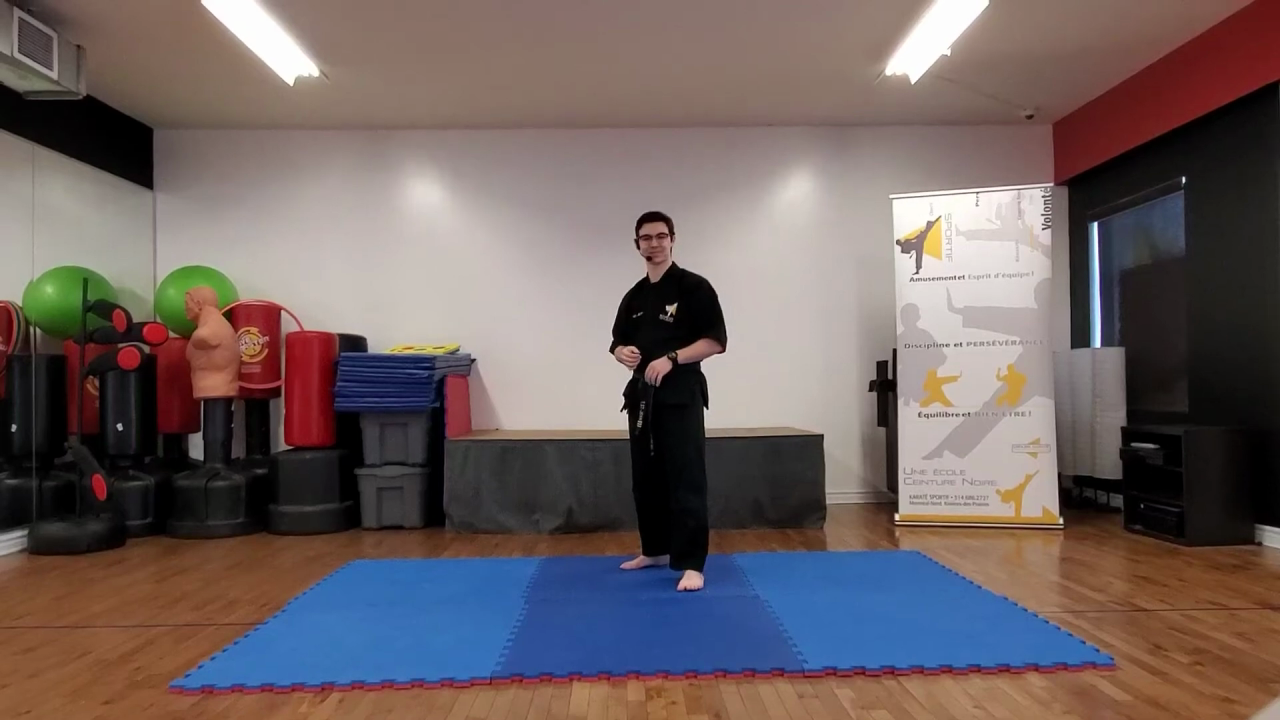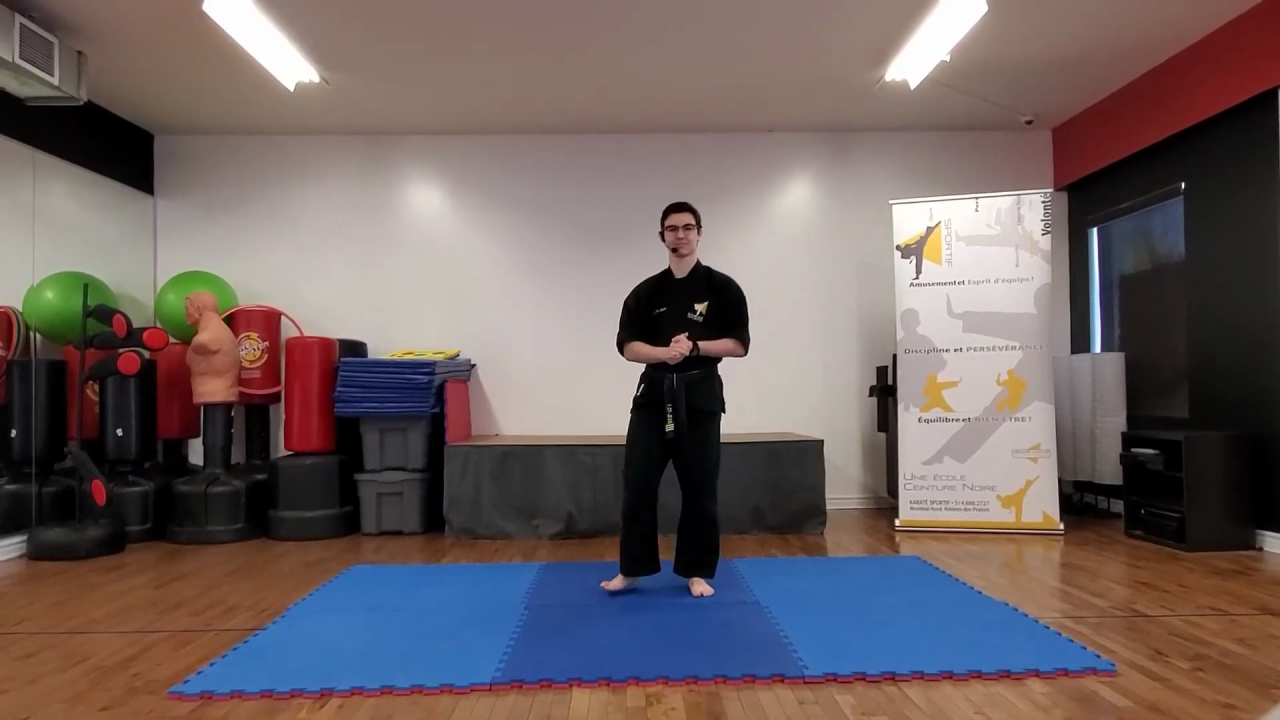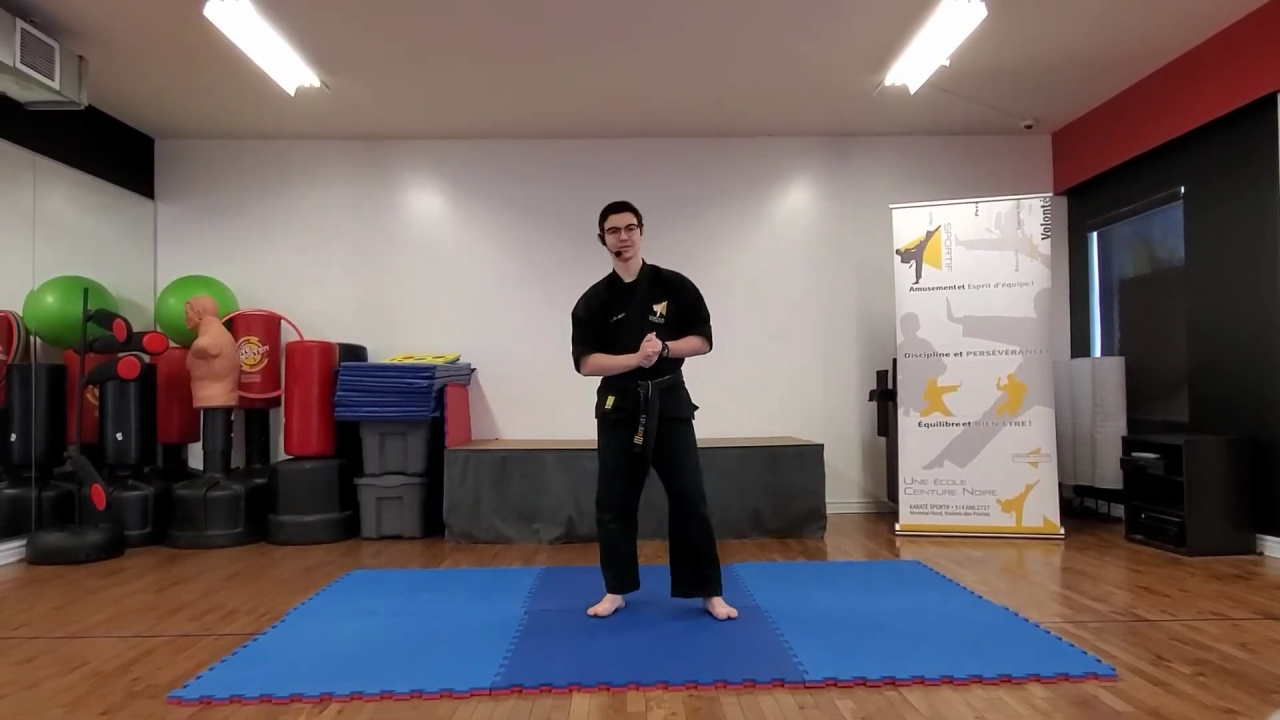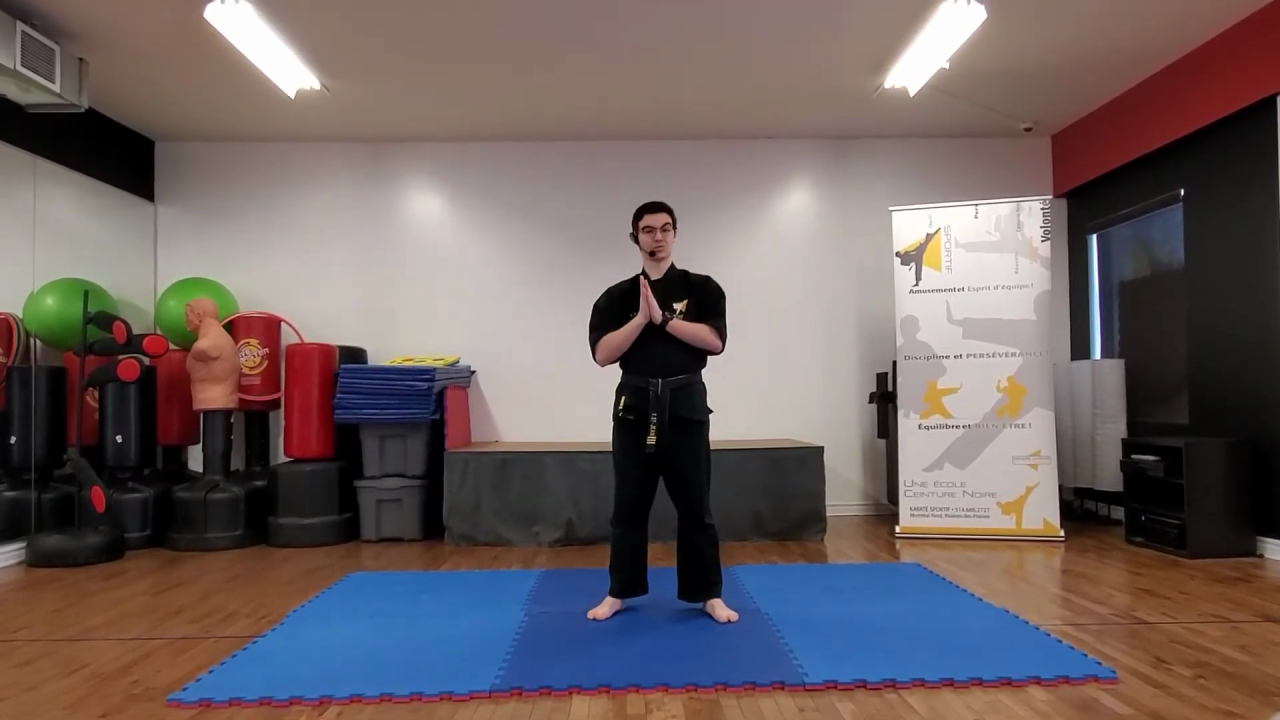
dt=1s
person 1, frame 1
left shoulder: (693, 287)
right shoulder: (634, 297)
left elbow: (716, 341)
right elbow: (620, 342)
left wrist: (670, 359)
right wrist: (624, 353)
left hip: (681, 393)
right hip: (642, 393)
left knee: (686, 478)
right knee: (646, 478)
left ankle: (691, 564)
right ankle: (656, 549)
person 1, frame 2
left shoulder: (721, 287)
right shoulder: (645, 292)
left elbow: (739, 345)
right elbow: (627, 346)
left wrist: (693, 347)
right wrist: (666, 352)
left hip: (700, 394)
right hip: (654, 393)
left knee: (699, 488)
right knee: (638, 483)
left ankle: (697, 571)
right ankle: (630, 569)
person 1, frame 3
left shoulder: (674, 285)
right shoulder: (594, 301)
left elbow: (703, 341)
right elbow: (586, 363)
left wrist: (663, 350)
right wrist: (636, 358)
left hip: (669, 402)
right hip: (619, 406)
left knee: (689, 499)
right knee: (615, 503)
left ankle: (710, 591)
right ankle: (616, 590)
person 1, frame 4
left shoulder: (701, 288)
right shoulder: (617, 296)
left elbow: (714, 341)
right elbow: (603, 354)
left wrist: (662, 317)
right wrist: (641, 318)
left hip: (685, 402)
right hip: (635, 403)
left knee: (694, 504)
right knee: (629, 504)
left ankle: (708, 593)
right ankle: (620, 592)
